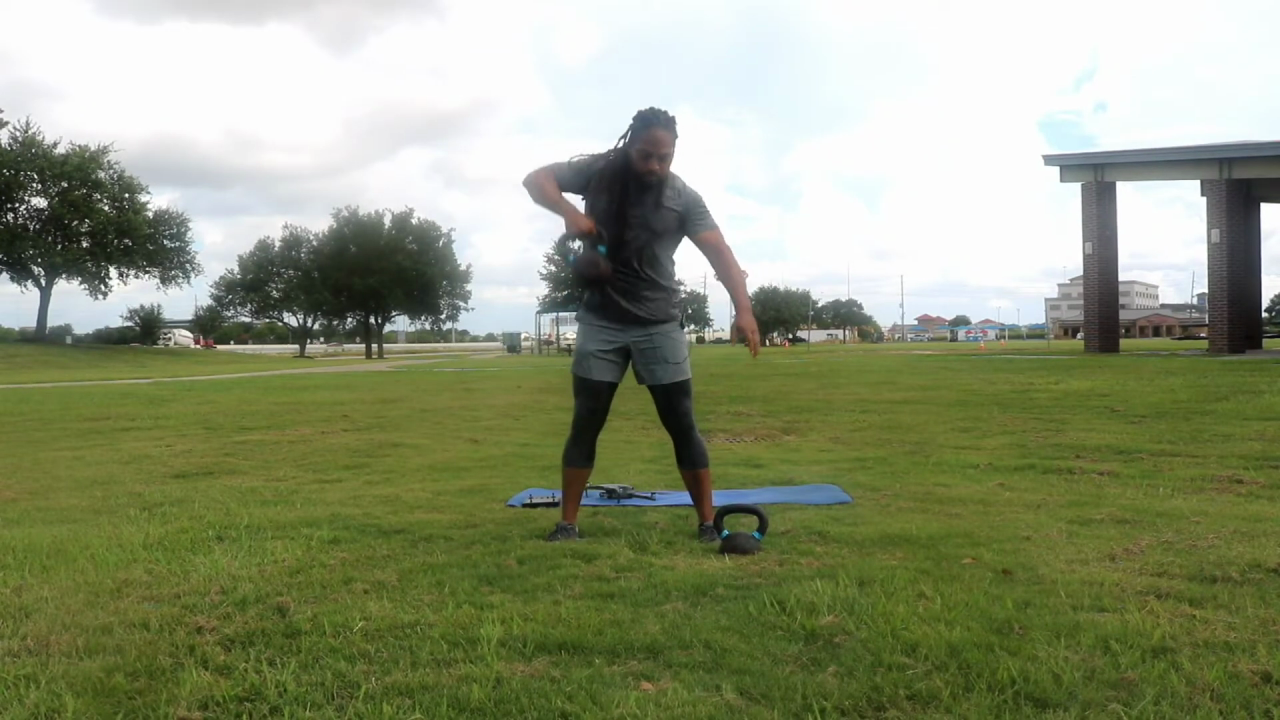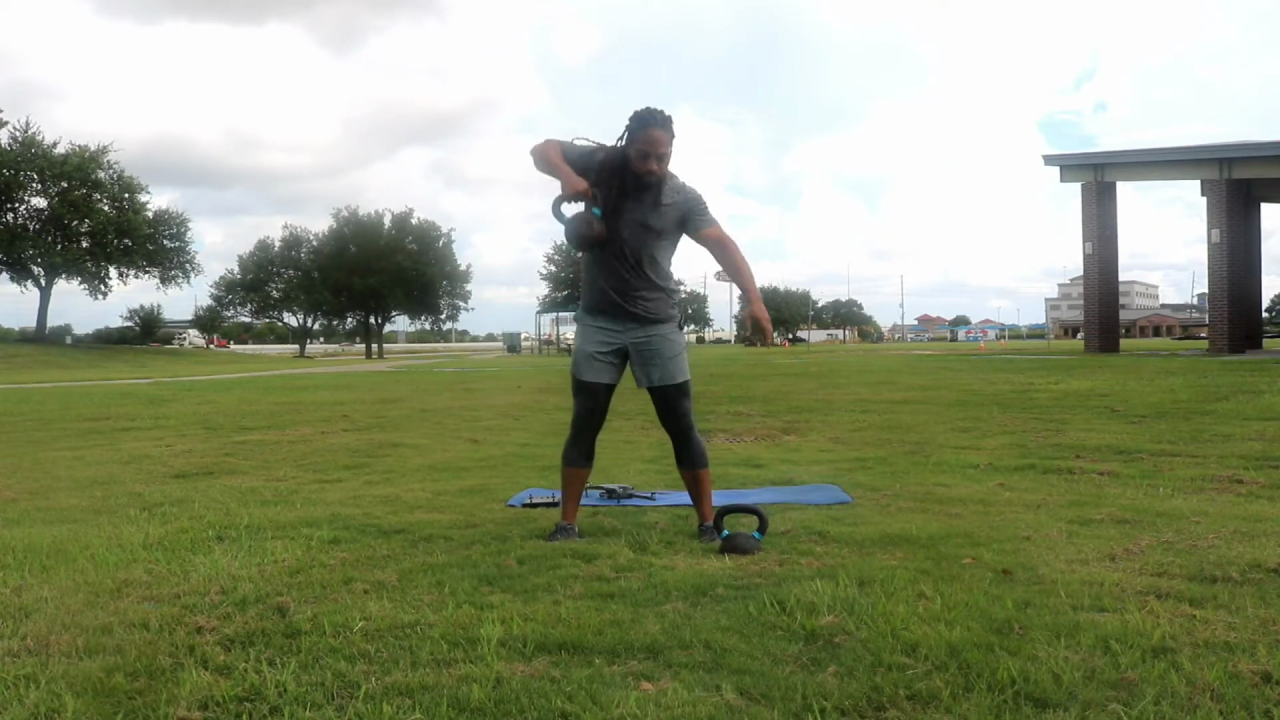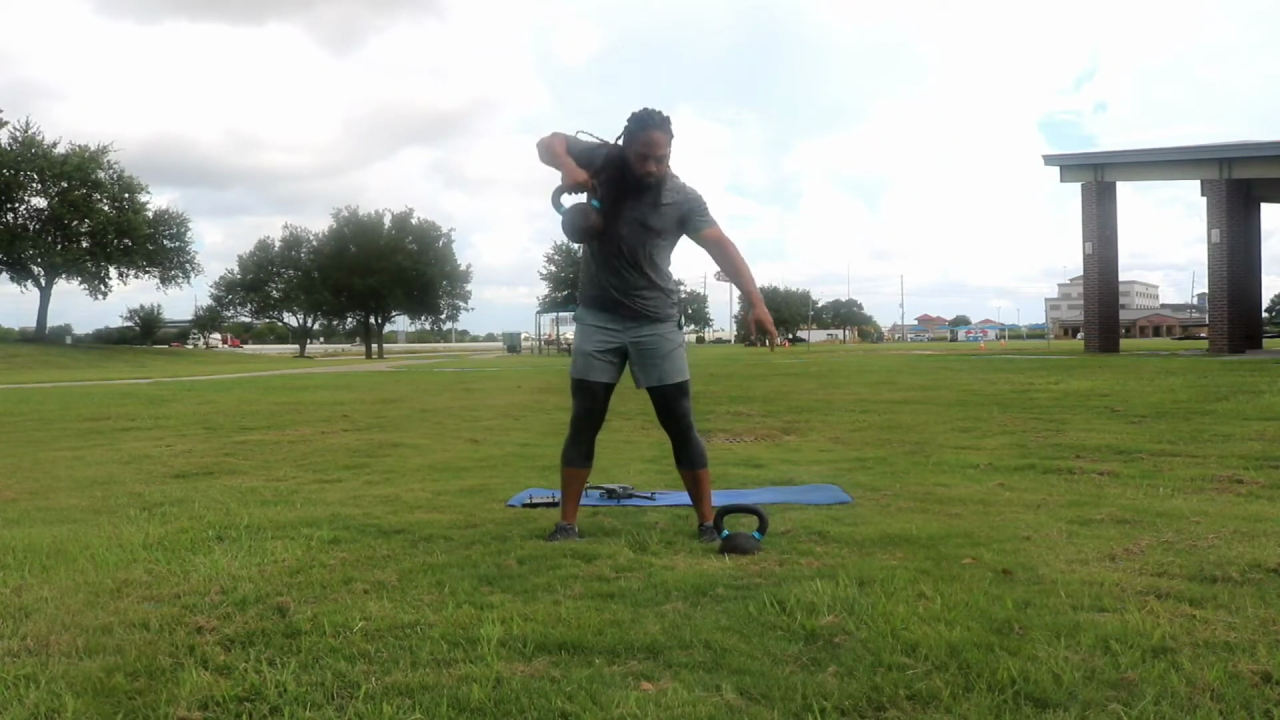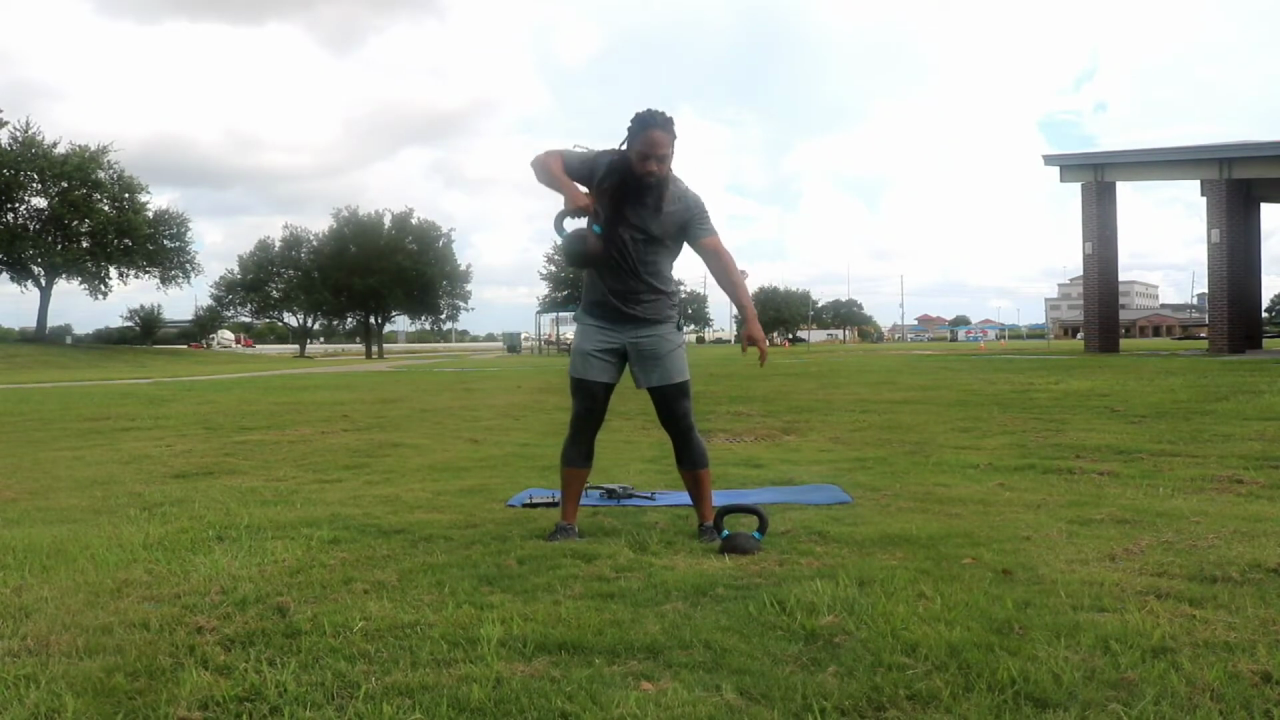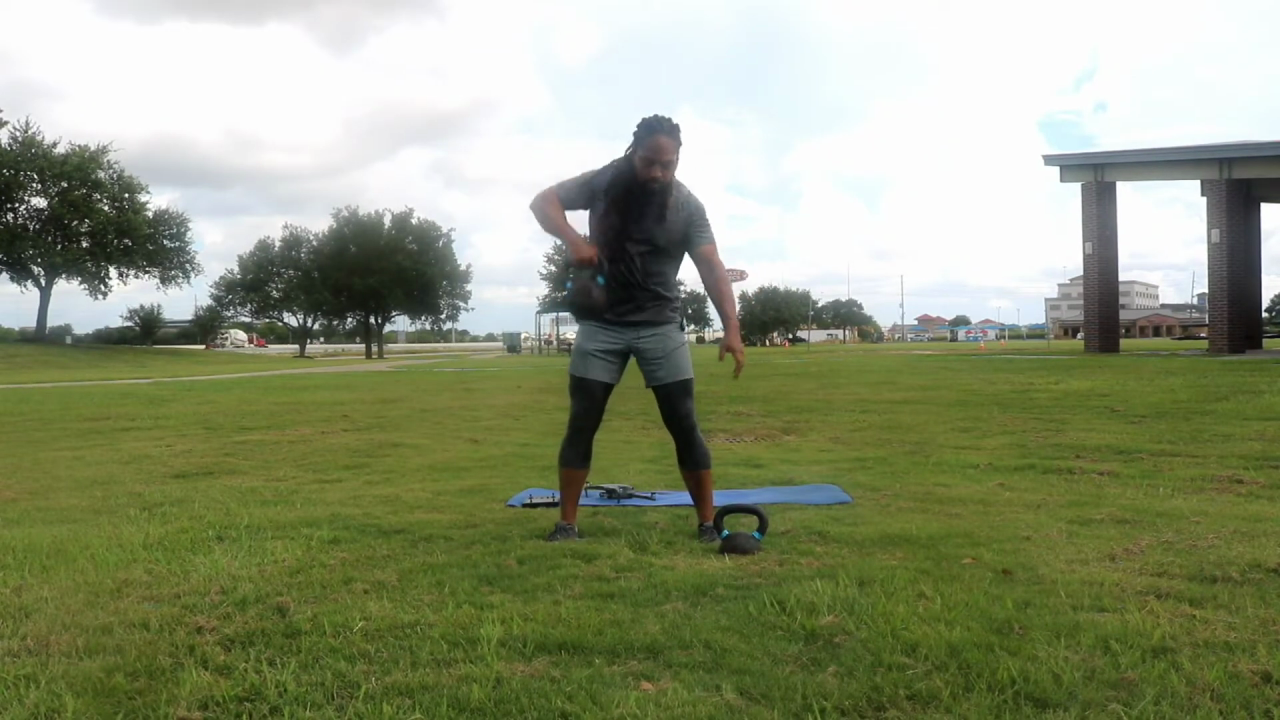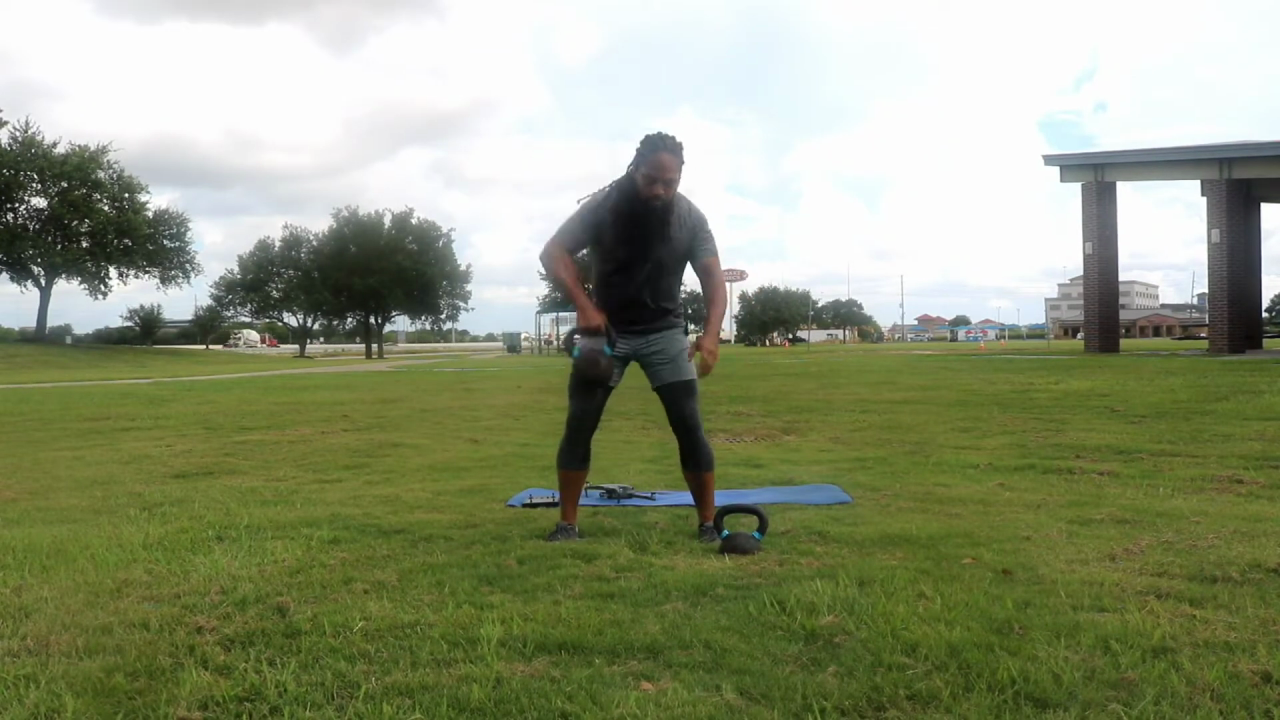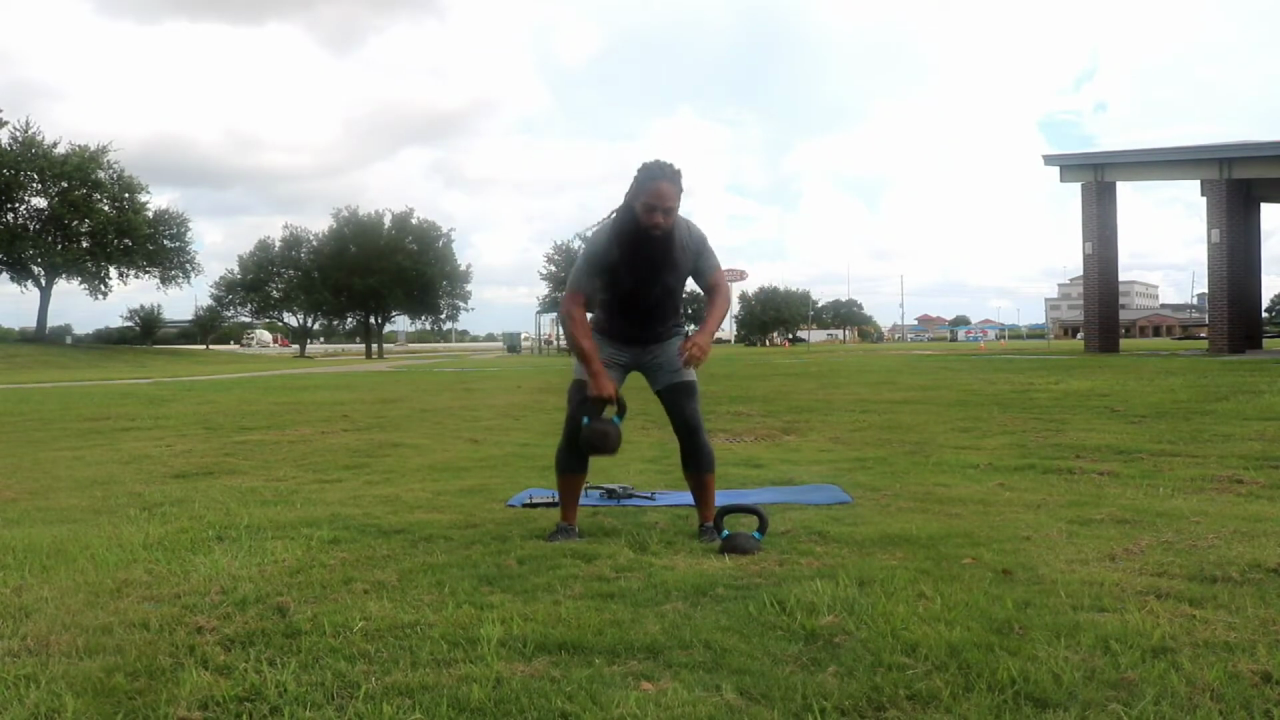
dt=0.1s
person 1, frame 1
left shoulder: (683, 196)
right shoulder: (601, 171)
left elbow: (719, 251)
right elbow: (535, 179)
left wrist: (744, 309)
right wrist: (570, 214)
left hip: (660, 325)
right hip: (601, 322)
left knee: (681, 425)
right knee: (586, 425)
left ankle: (708, 522)
right ankle: (567, 523)
person 1, frame 2
left shoulder: (682, 196)
right shoulder: (602, 165)
left elbow: (722, 245)
right elbow: (543, 149)
left wrist: (753, 299)
right wrist: (565, 175)
left hip: (657, 324)
right hip: (599, 322)
left knee: (680, 425)
right knee: (585, 424)
left ankle: (707, 523)
right ankle: (567, 523)
person 1, frame 3
left shoulder: (682, 197)
right shoulder: (604, 163)
left elbow: (721, 247)
right elbow: (548, 142)
left wrist: (756, 303)
right wrist: (567, 167)
left hip: (656, 323)
right hip: (598, 320)
left knee: (679, 425)
right knee: (584, 424)
left ankle: (707, 524)
right ankle: (567, 524)
person 1, frame 4
left shoulder: (684, 199)
right shoulder: (605, 170)
left elbow: (718, 257)
right elbow: (543, 160)
left wrist: (749, 318)
right wrist: (568, 188)
left hip: (657, 325)
right hip: (599, 323)
left knee: (680, 425)
right knee: (583, 424)
left ankle: (707, 523)
right ankle: (567, 523)
person 1, frame 5
left shoulder: (687, 205)
right shoulder: (606, 183)
left elbow: (711, 267)
right elbow: (542, 203)
left wrist: (732, 328)
right wrist: (573, 241)
left hip: (661, 325)
right hip: (602, 324)
left knee: (684, 424)
right knee: (582, 423)
left ankle: (708, 523)
right ankle: (566, 523)
person 1, frame 6
left shoulder: (690, 217)
right shoulder: (605, 207)
left elbow: (713, 280)
right elbow: (553, 252)
left wrist: (712, 333)
right wrist: (583, 304)
left hip: (665, 333)
right hip: (607, 329)
left knee: (688, 423)
right knee: (580, 423)
left ankle: (708, 523)
right ankle: (566, 523)
person 1, frame 7
left shoulder: (691, 238)
right shoulder: (606, 239)
left elbow: (718, 288)
right elbow: (571, 308)
left wrist: (706, 332)
right wrist: (596, 374)
left hip: (666, 341)
right hip: (610, 342)
left knee: (690, 426)
right knee: (577, 424)
left ankle: (708, 523)
right ankle: (567, 524)
